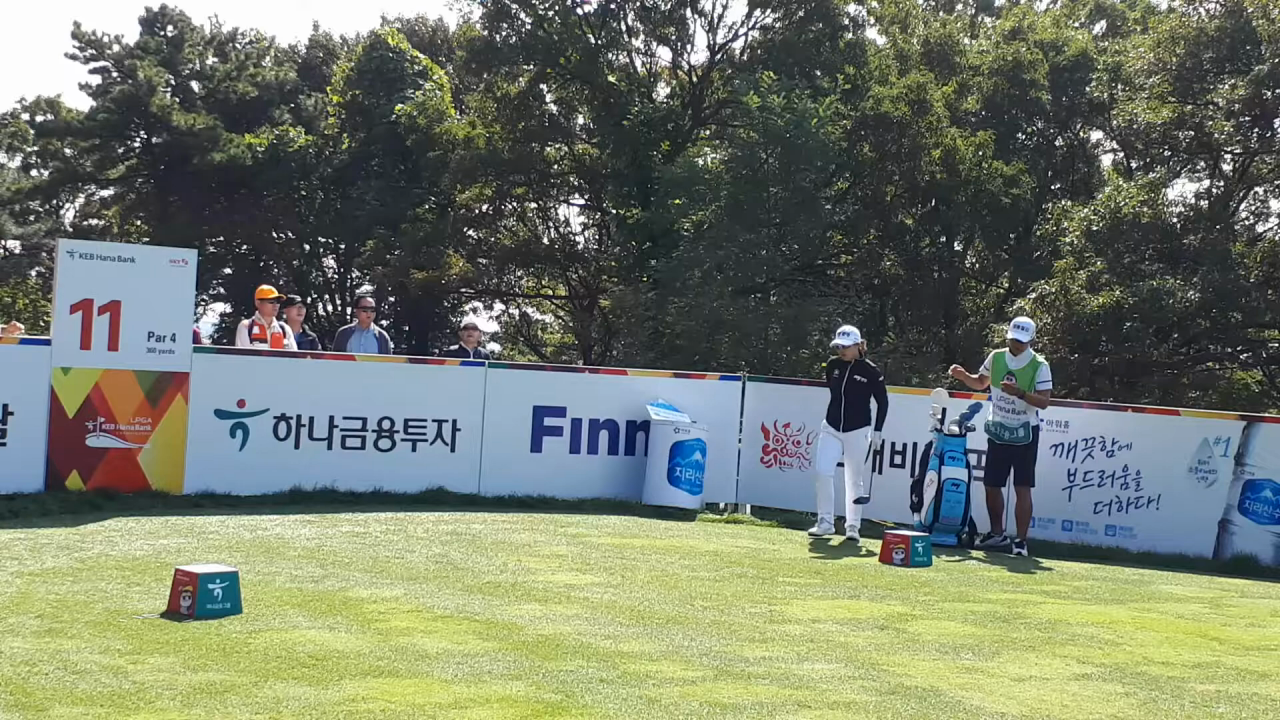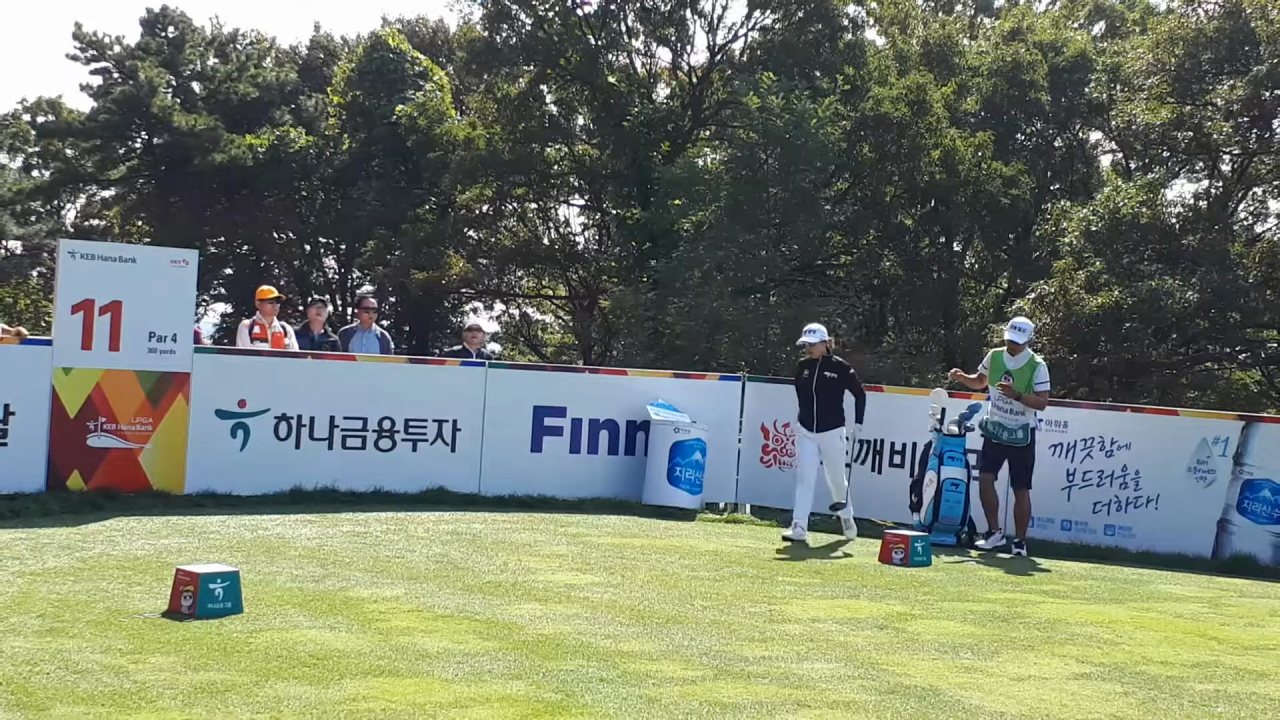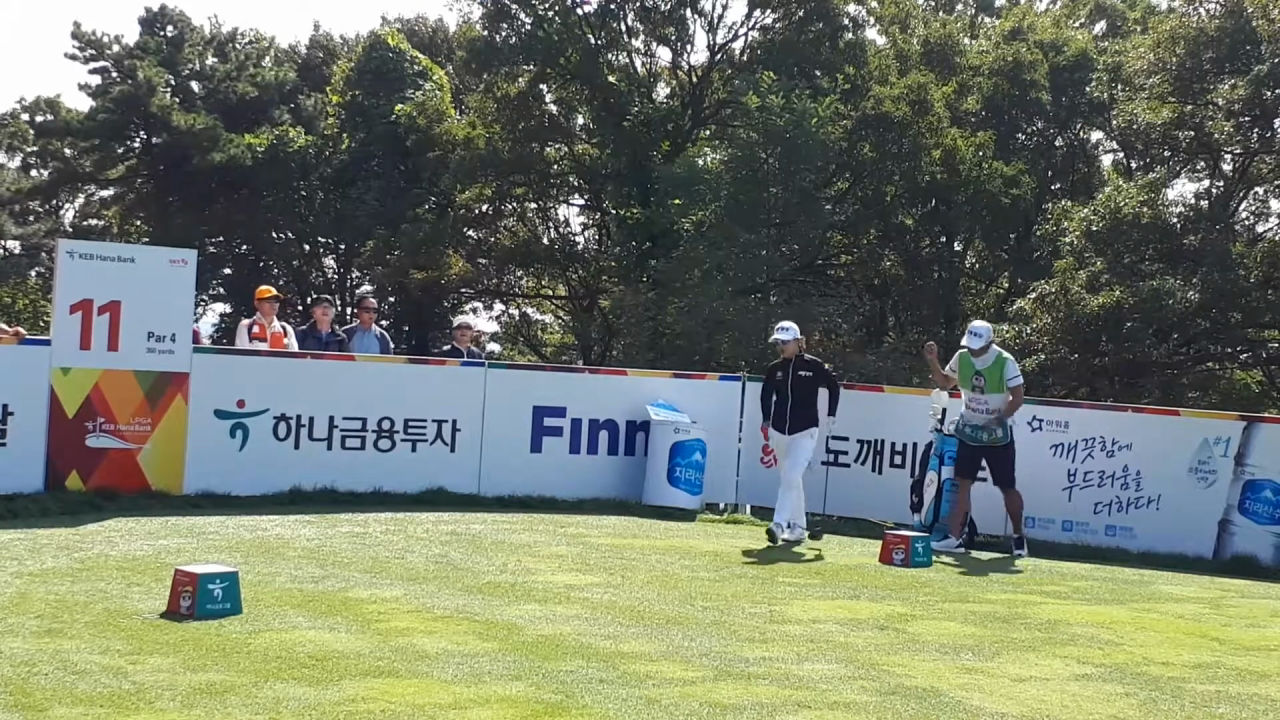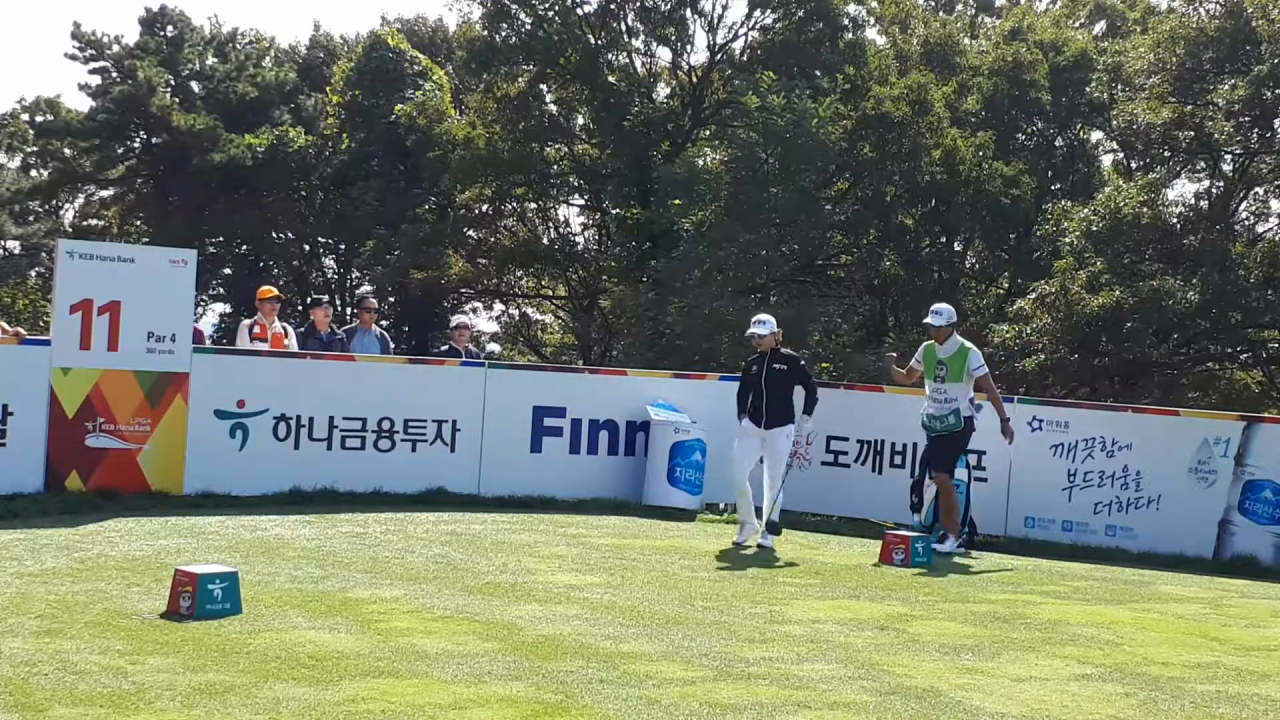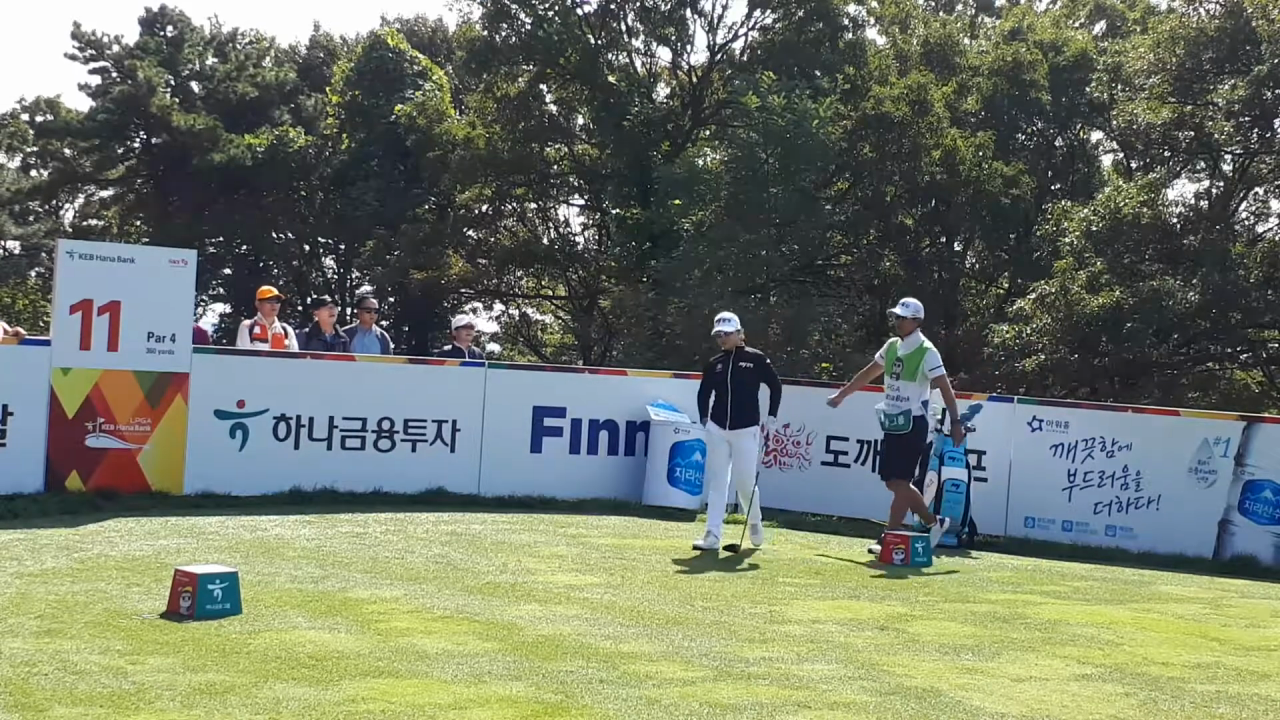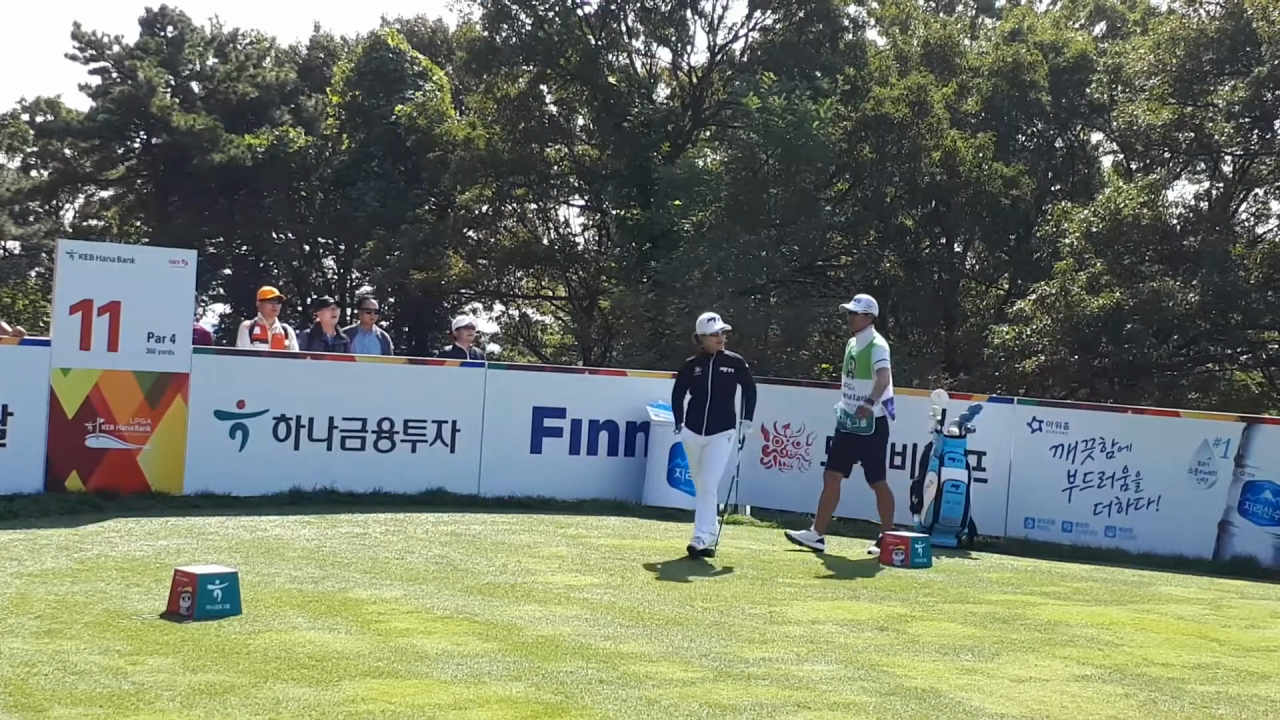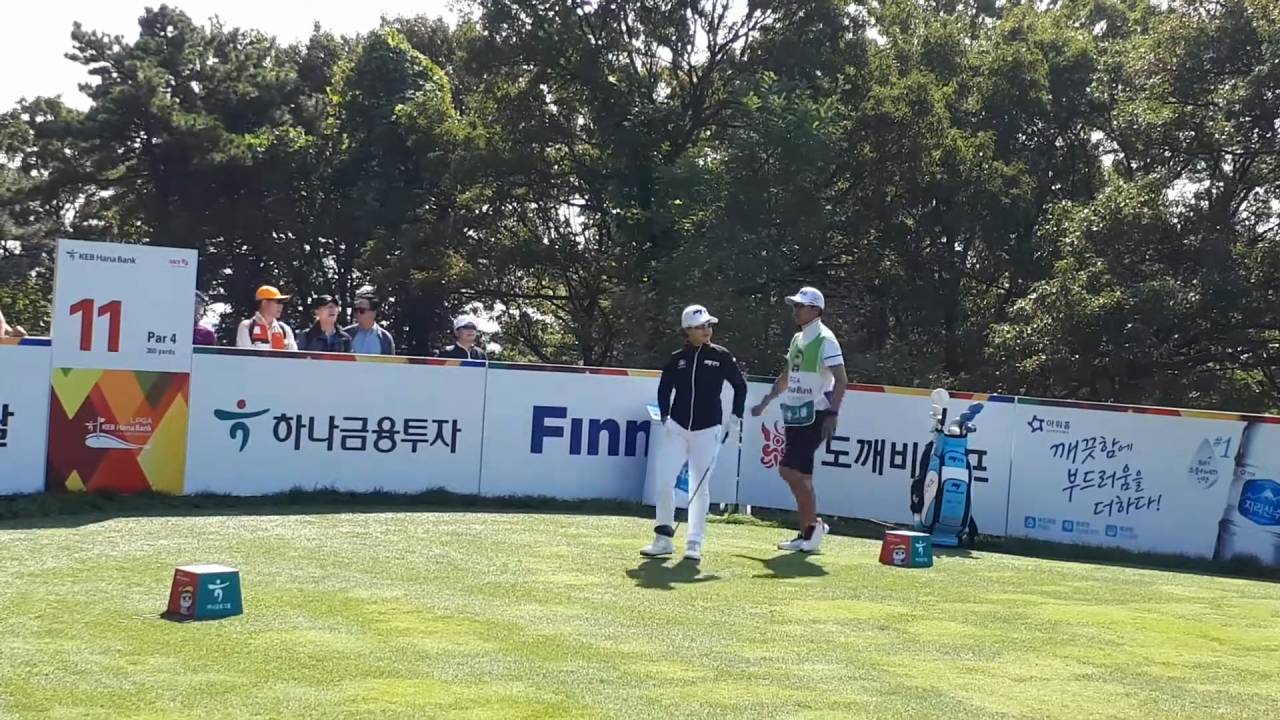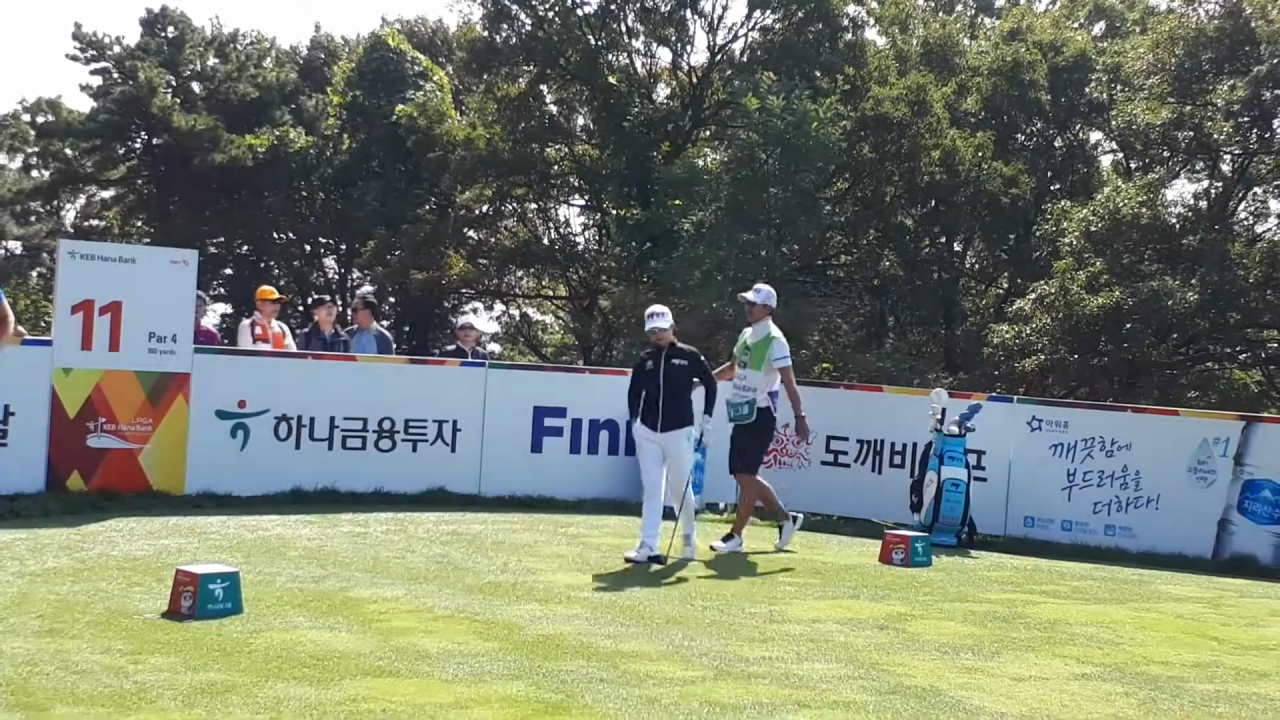
dt=0.4s
person 1, frame 1
left shoulder: (1039, 366)
right shoulder: (996, 358)
left elbow: (1044, 402)
right elbow: (980, 383)
left wrist: (1020, 393)
right wrist: (963, 376)
left hip: (1024, 434)
right hip: (998, 432)
left knee: (1022, 488)
right knee: (991, 486)
left ankle: (1020, 539)
right ankle: (997, 533)
person 1, frame 2
left shoulder: (1037, 366)
right shoulder: (994, 356)
left elbow: (1042, 402)
right elbow: (980, 381)
left wrist: (1016, 395)
right wrist: (963, 378)
left hip: (1021, 434)
right hip: (994, 430)
left knee: (1021, 490)
right knee: (985, 479)
left ankle: (1019, 540)
right ankle: (994, 532)
person 1, frame 3
left shoulder: (1005, 362)
right shoulder: (961, 358)
left elbow: (1017, 399)
right elbow: (944, 382)
left wrist: (996, 420)
right wrist: (931, 361)
left hip: (998, 435)
right hip: (969, 432)
left knee: (1008, 488)
right knee: (962, 483)
left ankle: (1018, 536)
right ankle: (954, 537)
person 1, frame 4
left shoulder: (968, 353)
right shoulder: (927, 350)
left elbow: (989, 388)
right elbow: (908, 377)
left wrist: (1004, 420)
right wrist: (892, 368)
left hip: (958, 424)
right hip: (934, 424)
left knee: (940, 477)
right knee: (944, 480)
left ankle: (949, 535)
right ankle: (954, 536)
person 1, frame 5
left shoulder: (926, 352)
right shoulder: (891, 345)
left elbow: (945, 387)
right elbow: (869, 372)
left wrist: (954, 422)
right wrist: (842, 395)
left hip: (911, 425)
right hip: (891, 423)
left knee: (899, 482)
right knee: (896, 482)
right ankle: (932, 522)
person 1, frame 6
left shoulder: (877, 346)
right shoulder: (851, 344)
left elbow: (883, 379)
left wrist: (870, 403)
left hip: (872, 425)
right hip: (847, 423)
left knee: (877, 482)
right knee: (831, 477)
left ankle: (887, 537)
right ankle: (816, 534)
person 1, frame 7
left shoulder: (825, 340)
right shoulder: (798, 339)
left elbow: (840, 380)
left wrist: (832, 415)
right wrist: (766, 400)
left hip: (815, 416)
right hip: (796, 417)
left knee: (790, 471)
right knee: (800, 476)
left ankle: (814, 525)
right ankle: (807, 534)
person 1, frame 8
left shoulder: (774, 340)
right shoulder: (746, 334)
left elbow: (789, 382)
right elbow: (735, 366)
left wrist: (799, 417)
left hip: (759, 416)
right hip: (742, 415)
left knee: (746, 476)
right knee: (746, 475)
left ankle: (736, 535)
right ankle: (786, 518)
person 2, frame 1
left shoulder: (871, 372)
right shoulder: (833, 365)
left elbow: (882, 402)
left wrist: (878, 431)
left hip: (858, 431)
right hip: (831, 428)
left knee: (854, 480)
right knee: (823, 472)
left ankle: (853, 526)
right ankle: (825, 522)
person 2, frame 2
left shoulder: (840, 367)
right shoulder: (803, 366)
left elbow: (859, 394)
left wrist: (858, 424)
left hip: (832, 431)
right hip: (805, 430)
left knee: (836, 480)
right knee: (805, 478)
left ankle: (847, 519)
right ankle: (799, 527)
person 2, frame 3
left shoulder: (814, 365)
right shoulder: (775, 369)
left elbow: (834, 388)
right elbow: (766, 394)
left wrist: (830, 417)
right wrist: (766, 421)
left hip: (805, 432)
right hip: (779, 431)
left knee: (791, 479)
right knee: (791, 481)
left ankle: (779, 526)
right ankle: (798, 527)
person 2, frame 4
left shoulder: (791, 360)
right shoulder: (752, 364)
left elbow: (811, 388)
right elbow: (743, 392)
left wrist: (806, 417)
right wrist: (743, 417)
left hip: (781, 429)
right hip: (753, 426)
left knee: (775, 482)
right knee: (738, 475)
left ankle: (768, 532)
right ankle: (748, 524)
person 2, frame 5
left shoulder: (756, 359)
right shoulder: (715, 363)
left elbow: (775, 386)
right elbow: (704, 393)
left wrist: (771, 417)
right wrist: (704, 419)
left hip: (747, 430)
right hip: (717, 430)
left knee: (744, 482)
right knee: (717, 482)
left ankle: (755, 525)
right ankle: (713, 535)
person 2, frame 6
left shoulder: (735, 363)
right shoulder: (691, 365)
left elbow: (750, 391)
right elbow: (678, 395)
left wrist: (747, 421)
right wrist: (679, 424)
left hip: (722, 434)
right hip: (692, 433)
left knee: (708, 487)
right knee: (700, 486)
left ankle: (701, 540)
right ankle: (710, 532)
person 2, frame 7
left shoulder: (722, 356)
right shoulder: (677, 359)
left elbow: (740, 387)
right elbow: (664, 388)
left wrist: (736, 417)
right wrist: (665, 417)
left hip: (708, 430)
right hip: (676, 427)
left knee: (700, 487)
right knee: (663, 482)
left ankle: (695, 543)
right ankle: (663, 538)
person 2, frame 8
left shoulder: (689, 355)
right shoulder: (644, 360)
left elbow: (710, 384)
right elbow: (635, 392)
left wrist: (706, 416)
right wrist: (634, 419)
left hip: (680, 431)
right hip: (648, 431)
left knee: (679, 488)
right knee: (652, 489)
left ankle: (688, 537)
right ankle: (648, 546)
